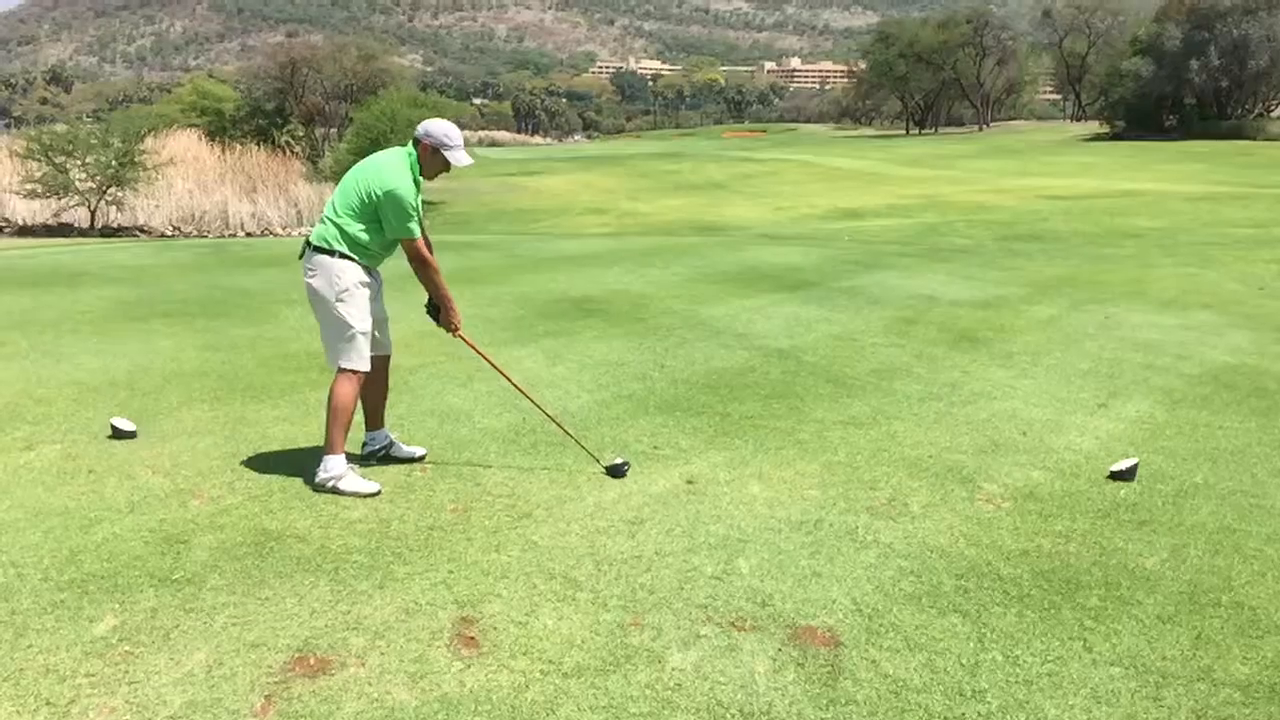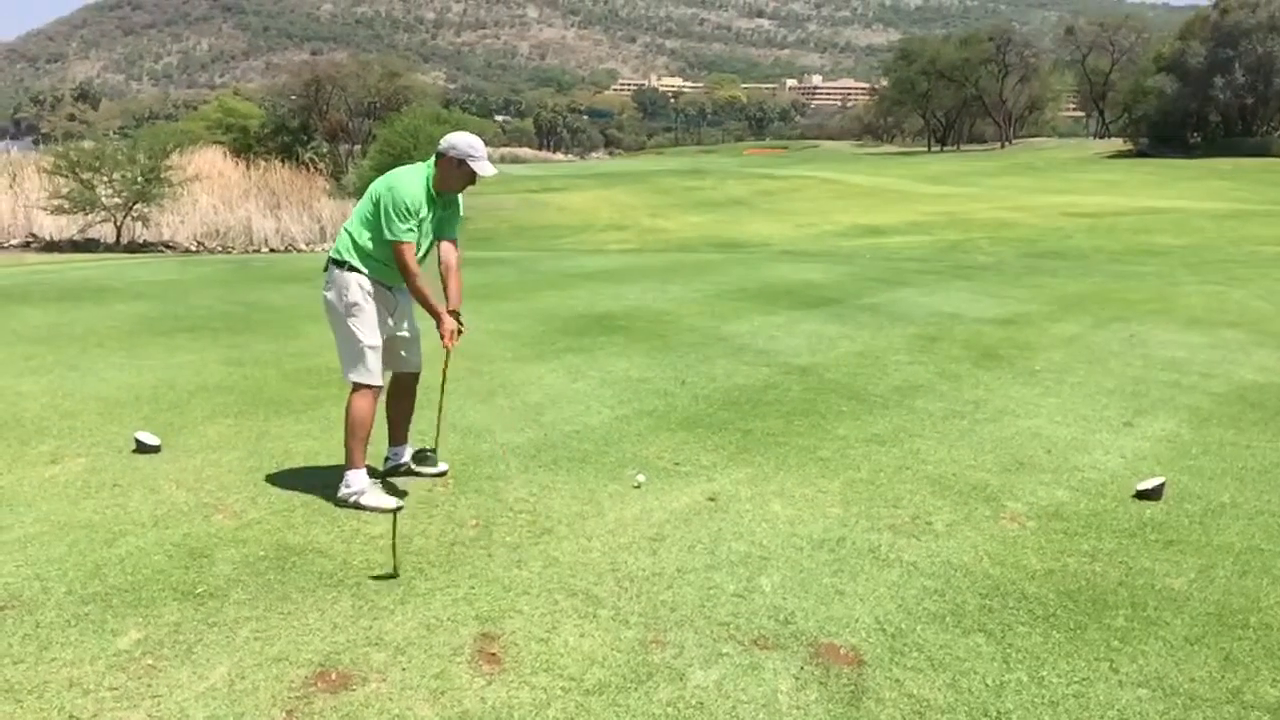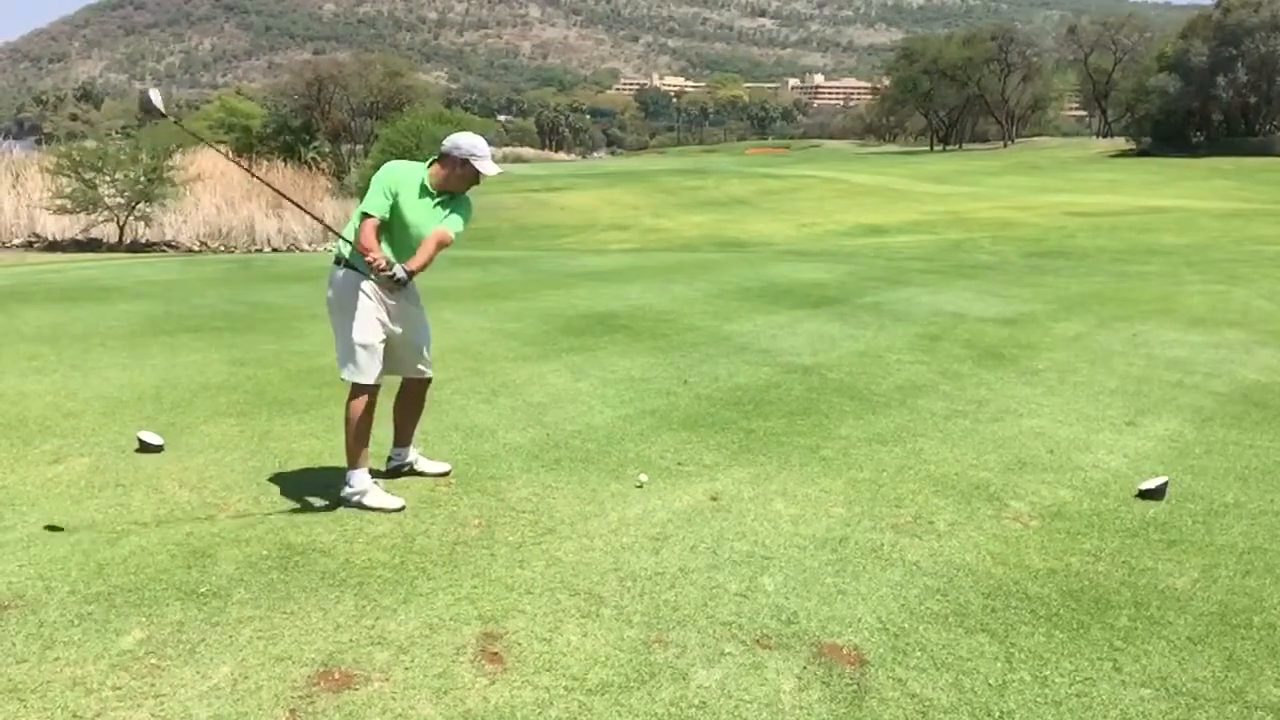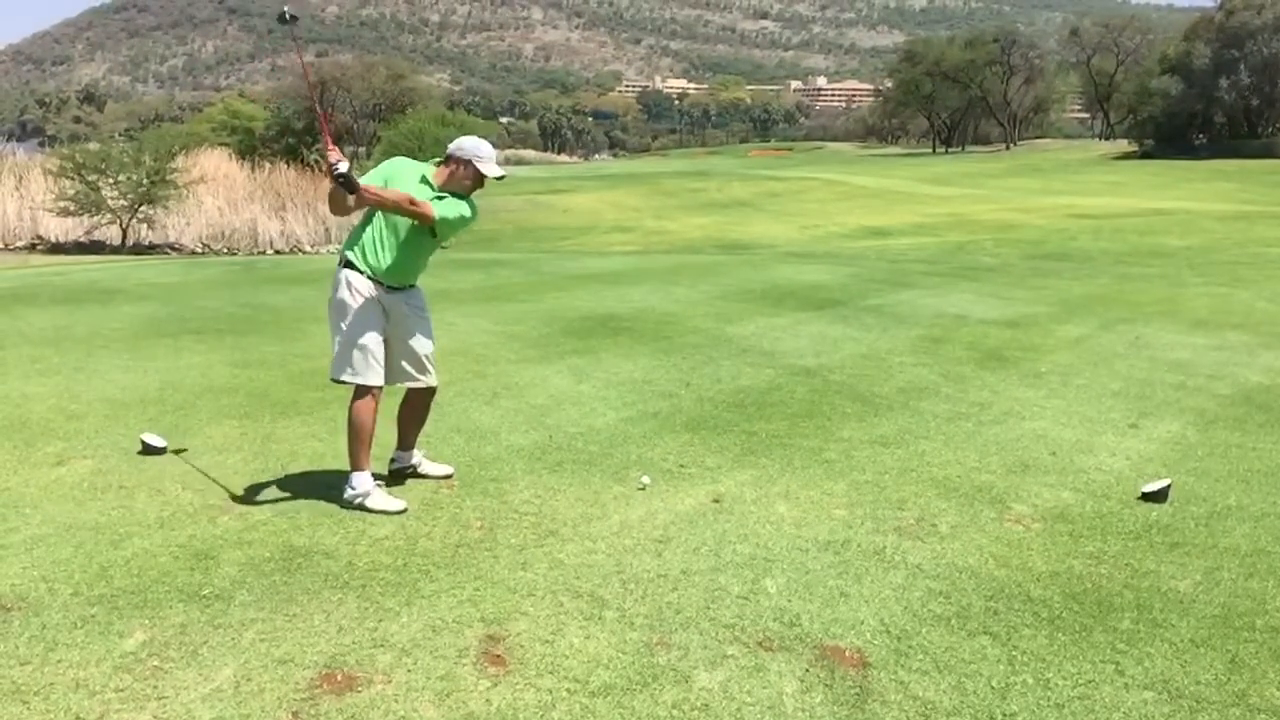
dt=1s
person 1, frame 1
left shoulder: (405, 167)
right shoulder: (396, 183)
left elbow: (421, 240)
right elbow: (418, 255)
left wrist: (435, 297)
right wrist: (447, 304)
left hip: (359, 266)
right hip: (337, 267)
left knee: (378, 355)
right knee: (353, 365)
left ankle: (377, 440)
right ankle: (332, 467)
person 1, frame 2
left shoulder: (450, 201)
right shoulder: (404, 188)
left elbow: (449, 257)
right elbow: (405, 262)
left wrist: (452, 312)
right wrist: (438, 313)
left hip: (391, 286)
right hip: (356, 282)
left knee: (407, 370)
right knee: (368, 379)
left ankle: (398, 455)
right ankle: (354, 482)
person 1, frame 3
left shoulder: (459, 206)
right shoulder: (396, 174)
left elbow: (436, 242)
right elbow: (365, 231)
left wrist: (405, 269)
right wrist: (375, 258)
left hip: (401, 290)
right hip: (358, 281)
left knee: (419, 374)
right knee: (366, 381)
left ankle: (401, 456)
right ankle: (356, 481)
person 1, frame 4
left shoulder: (462, 209)
right shoulder: (399, 167)
left elbow: (412, 206)
right elbow: (340, 207)
left wrist: (356, 185)
right wrist: (338, 179)
left hip: (404, 294)
right hip: (359, 283)
left knee: (425, 383)
right knee: (369, 385)
left ankle: (405, 458)
right ankle: (359, 484)
